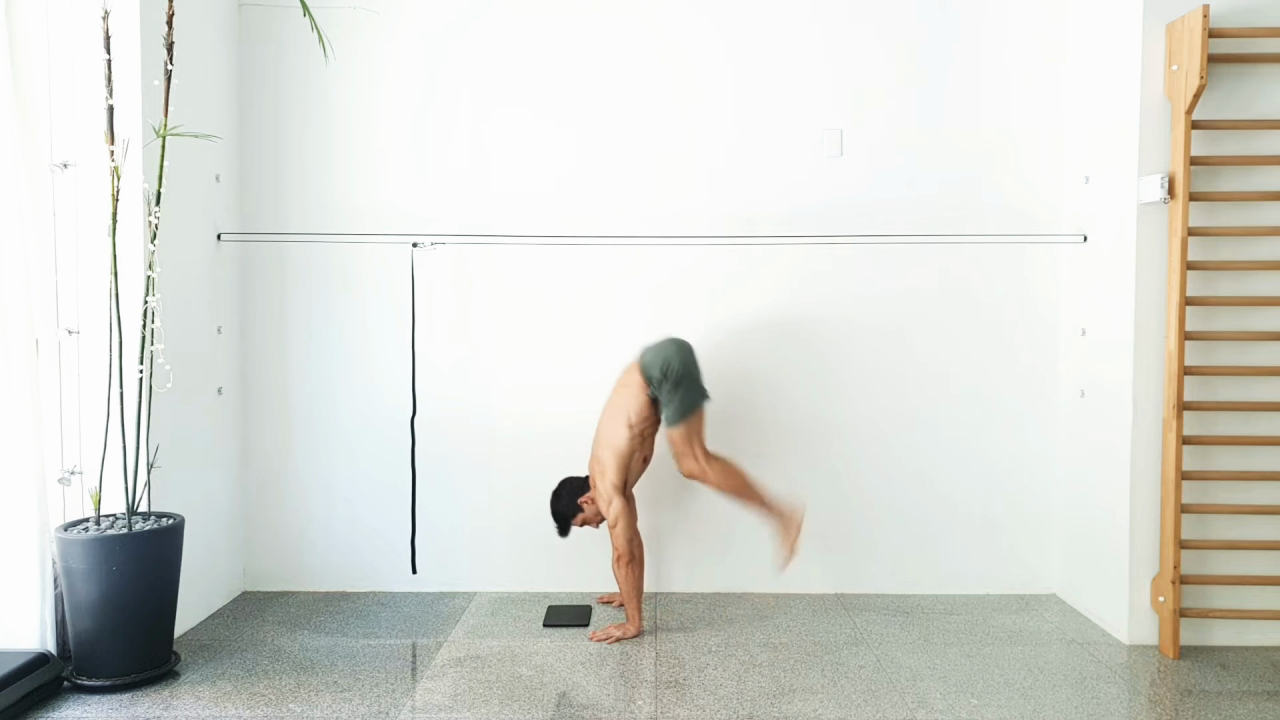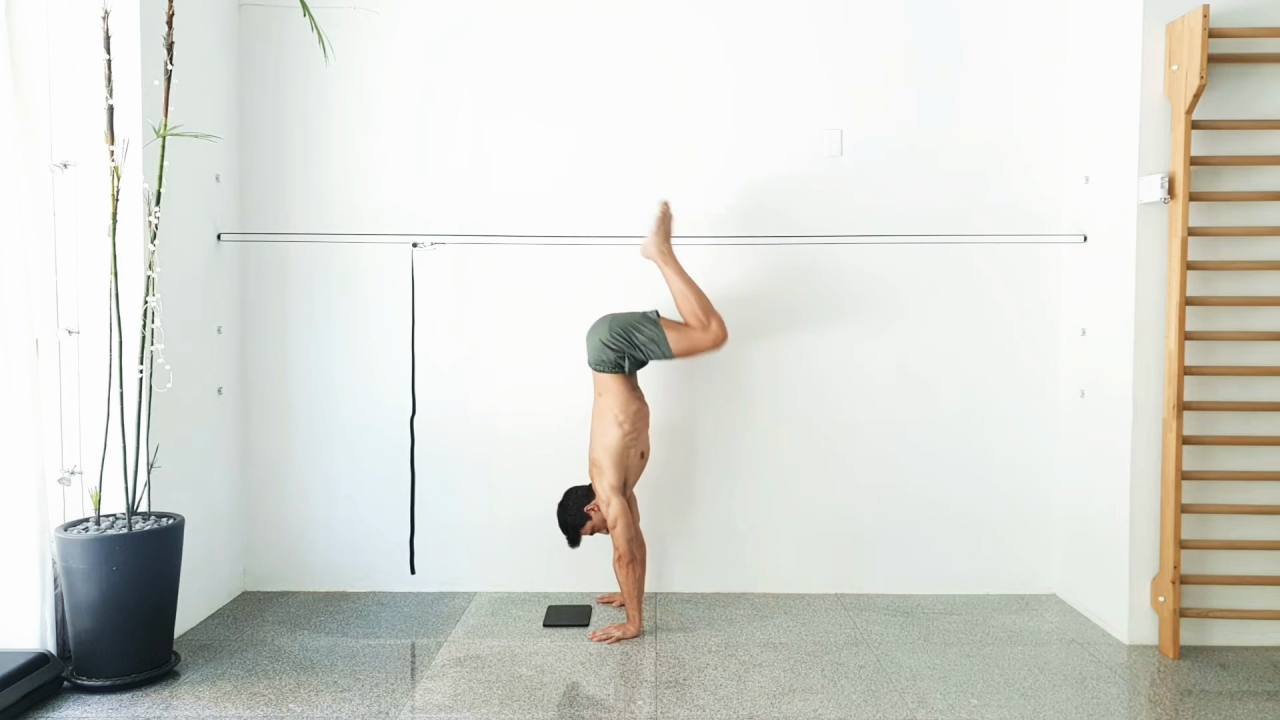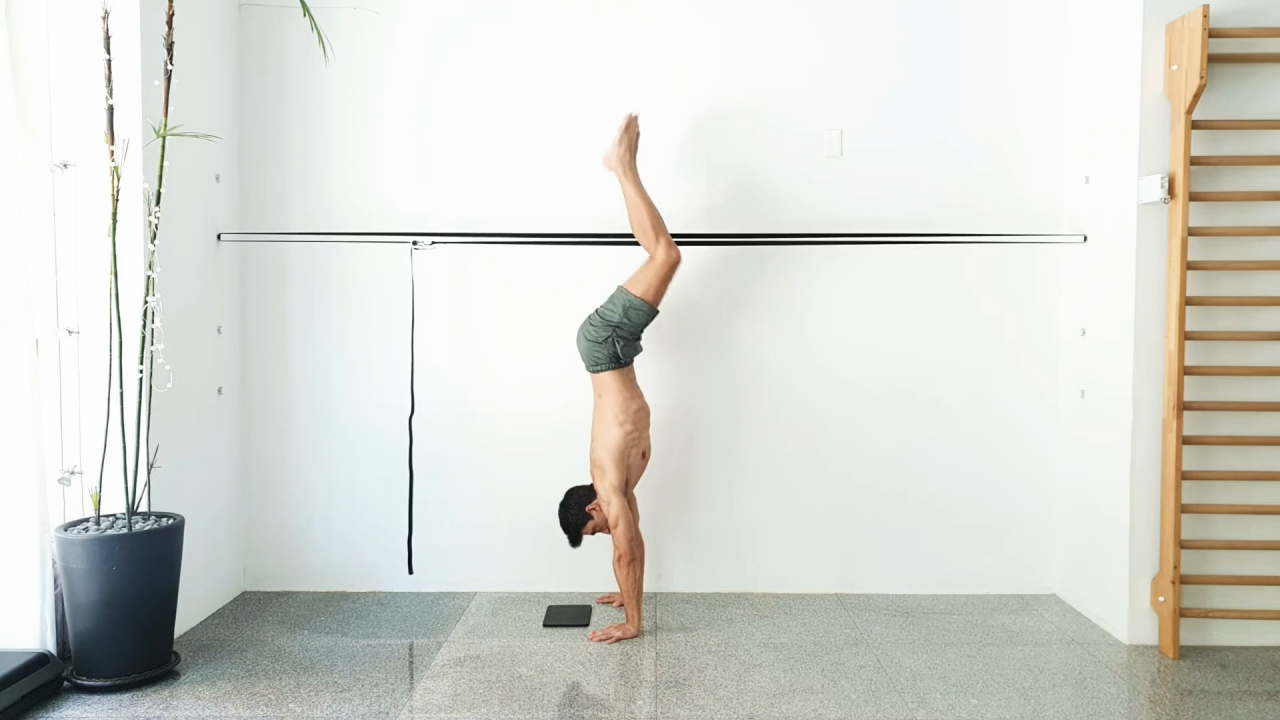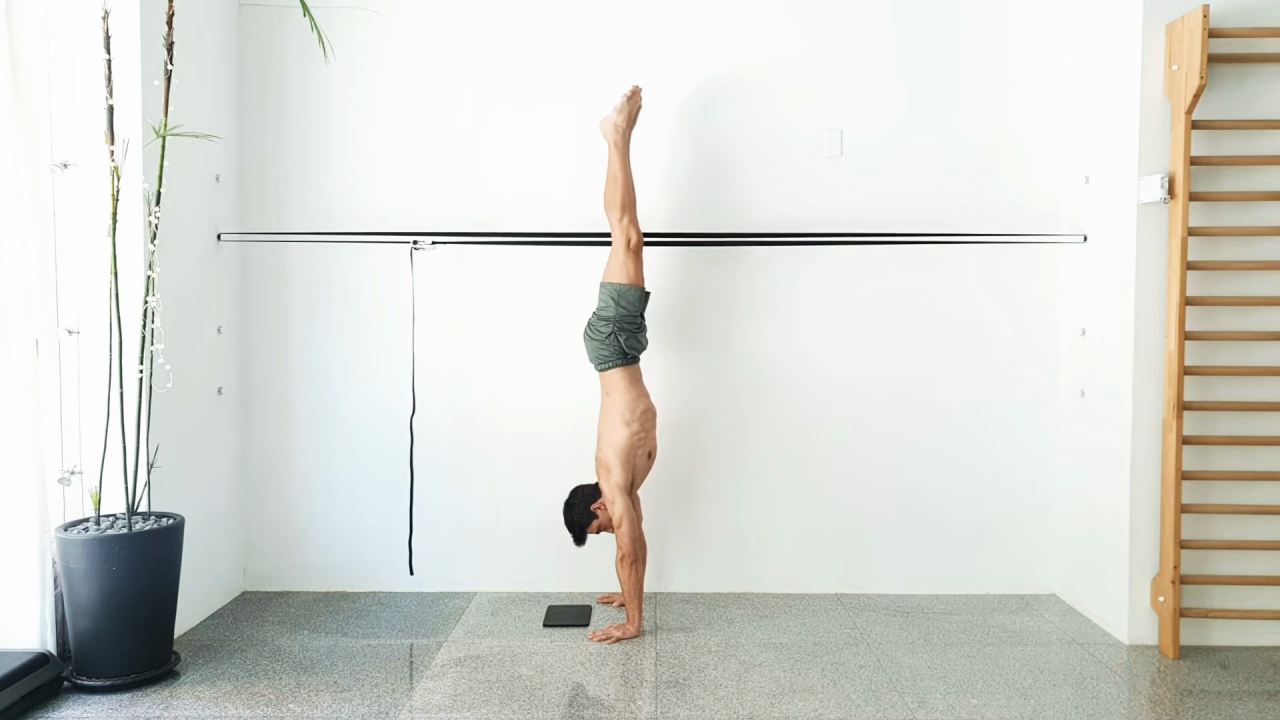
dt=0.5s
person 1, frame 1
left shoulder: (607, 484)
right shoulder: (611, 475)
left elbow: (623, 556)
right elbow: (631, 540)
left wrist: (633, 623)
right wrist: (629, 593)
left hip: (666, 364)
right hip: (662, 364)
left knee: (694, 465)
left ankle: (778, 514)
person 1, frame 2
left shoulder: (609, 491)
right shoulder: (611, 487)
left elbow: (625, 556)
left wrist: (633, 624)
right wrist: (629, 594)
right hip: (614, 345)
left ankle: (661, 251)
person 1, frame 3
left shoulder: (610, 488)
left elbow: (626, 553)
left wrist: (633, 624)
right wrist: (628, 596)
right hip: (608, 346)
left ankle: (623, 166)
person 1, frame 4
left shoulder: (615, 486)
left elbow: (629, 551)
left wrist: (633, 623)
right wrist: (630, 602)
left hip: (616, 344)
right hip: (616, 347)
left knee: (626, 238)
